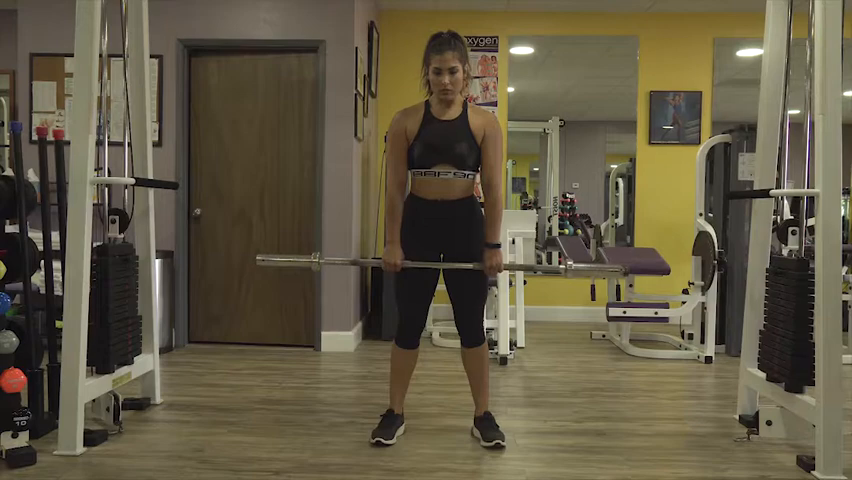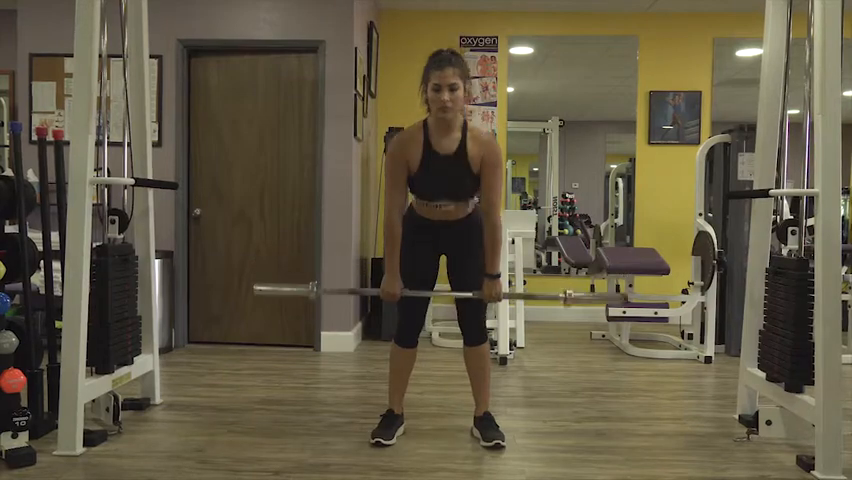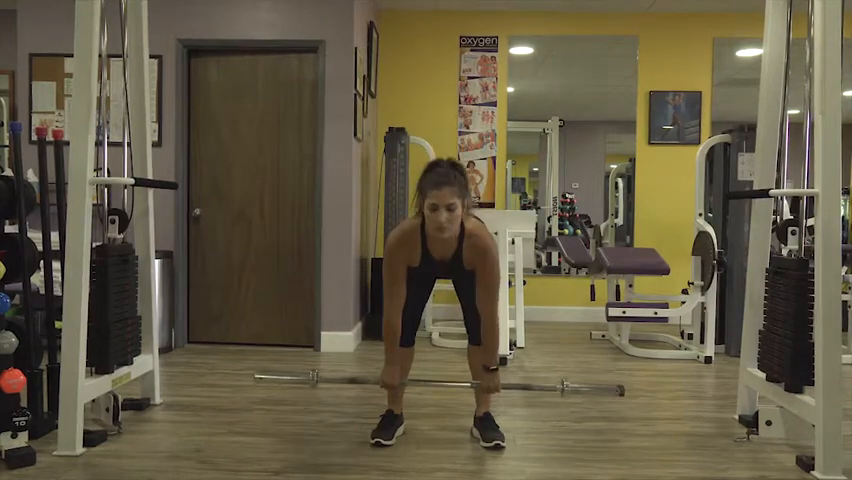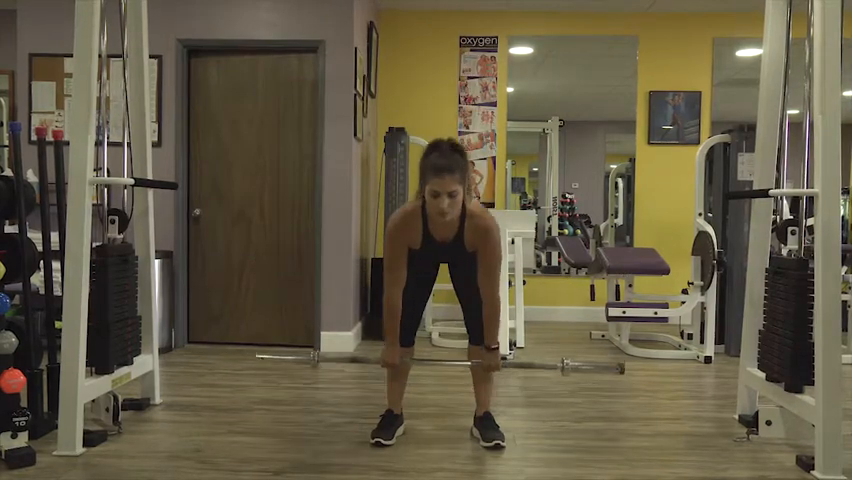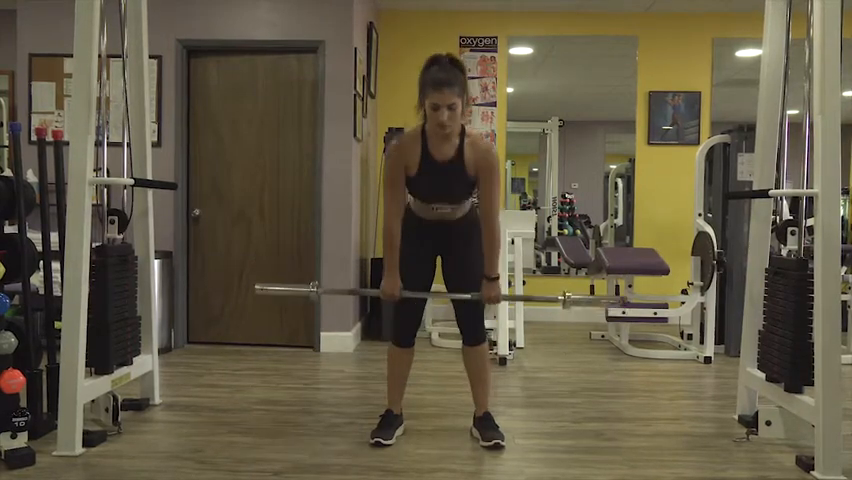
dt=0.5s
person 1, frame 1
left shoulder: (484, 122)
right shoulder: (406, 121)
left elbow: (493, 187)
right elbow: (395, 187)
left wrist: (493, 244)
right wrist: (392, 241)
left hip: (465, 223)
right hip: (418, 224)
left knee: (471, 325)
right knee: (409, 324)
left ankle: (482, 415)
right ankle: (394, 412)
person 1, frame 2
left shoulder: (485, 146)
right shoulder: (404, 144)
left elbow: (491, 214)
right elbow: (393, 212)
left wrist: (492, 274)
right wrist: (391, 273)
left hip: (467, 236)
right hip: (418, 236)
left knee: (475, 326)
right knee: (408, 325)
left ankle: (482, 415)
right ankle: (394, 413)
person 1, frame 3
left shoulder: (481, 242)
right shoulder: (401, 240)
left elbow: (488, 315)
right elbow: (393, 312)
left wrist: (490, 367)
right wrist: (391, 364)
left knee: (478, 329)
right knee: (404, 329)
left ankle: (483, 417)
right ankle: (394, 414)
person 1, frame 4
left shoulder: (483, 224)
right shoulder: (402, 222)
left elbow: (490, 294)
right elbow: (393, 291)
left wrist: (492, 346)
right wrist: (390, 345)
left hip: (465, 258)
right hip: (421, 258)
left knee: (478, 329)
right knee: (405, 329)
left ankle: (483, 416)
right ankle: (393, 414)
person 1, frame 5
left shoulder: (482, 152)
right shoulder: (402, 149)
left elbow: (490, 219)
right elbow: (392, 215)
left wrist: (491, 277)
right wrist: (391, 273)
left hip: (462, 235)
right hip: (416, 235)
left knee: (473, 326)
right knee: (404, 325)
left ankle: (482, 416)
right ankle: (393, 414)
